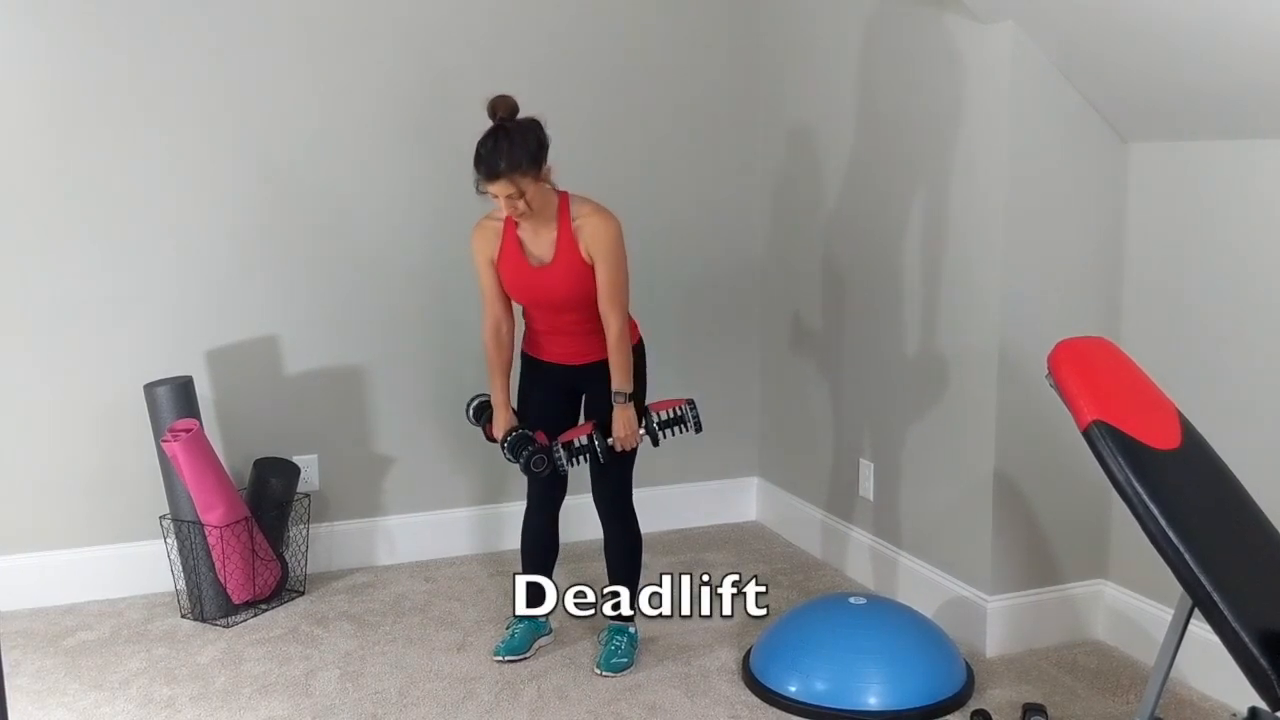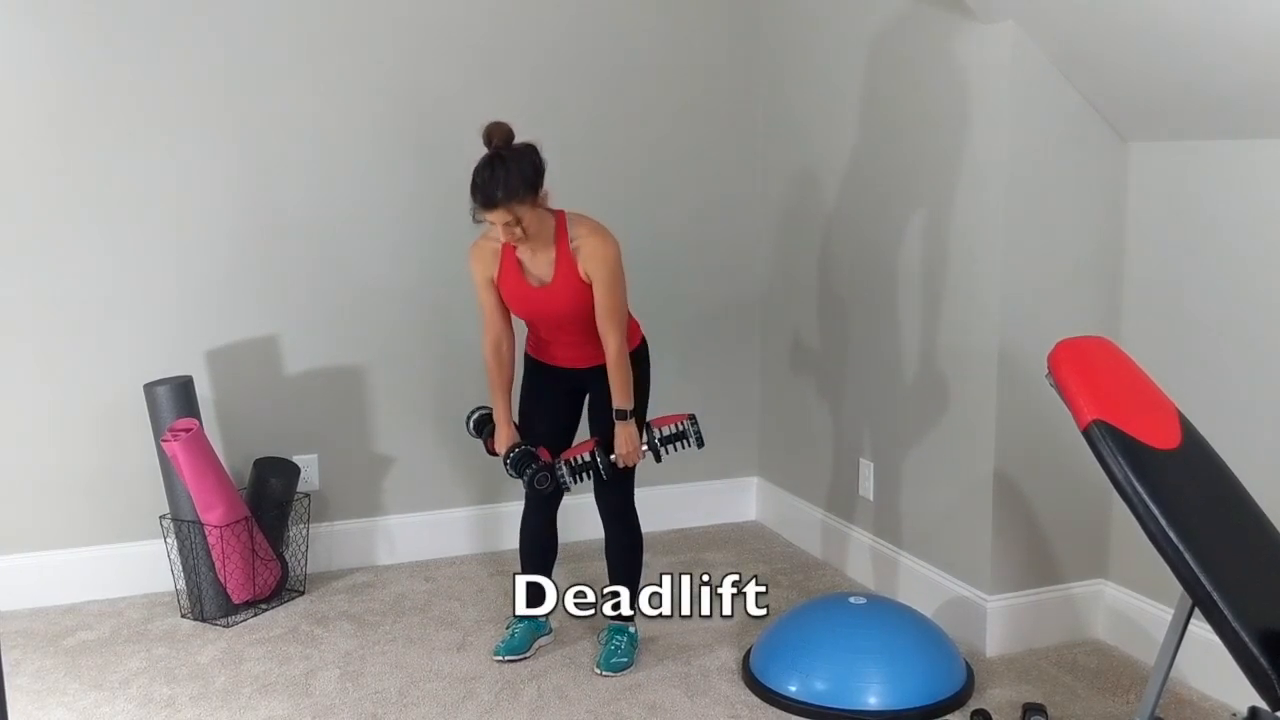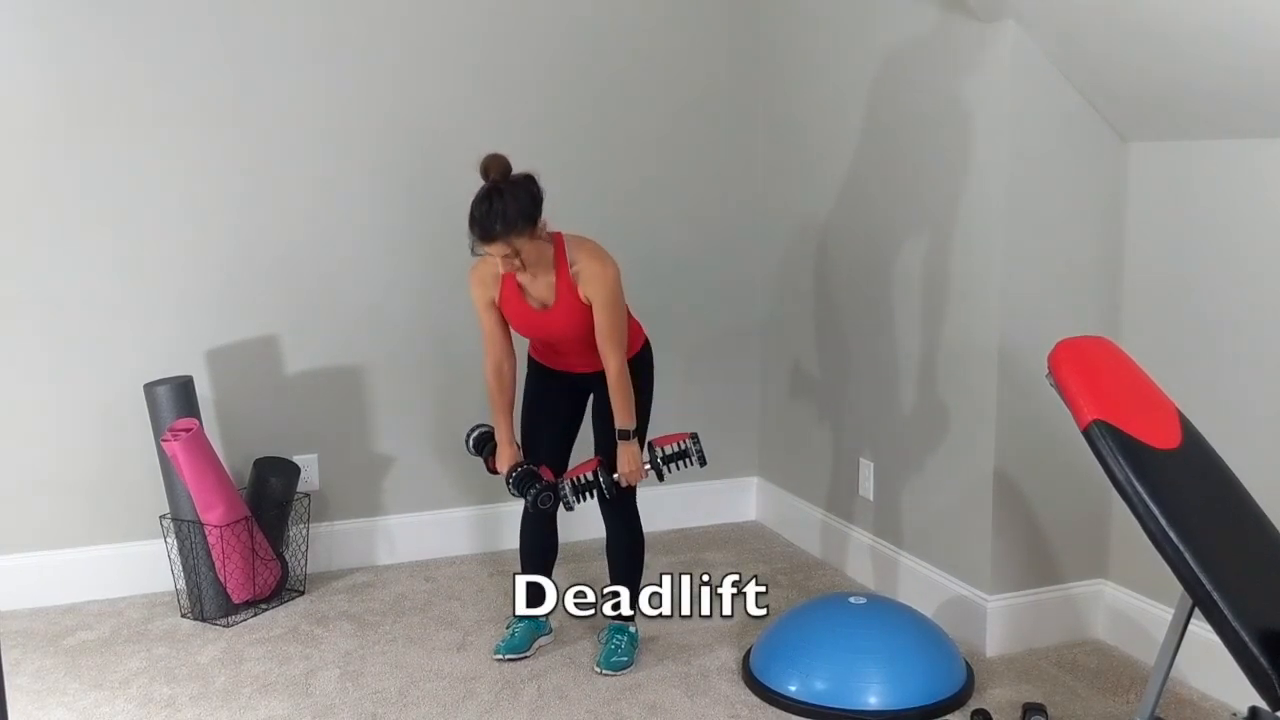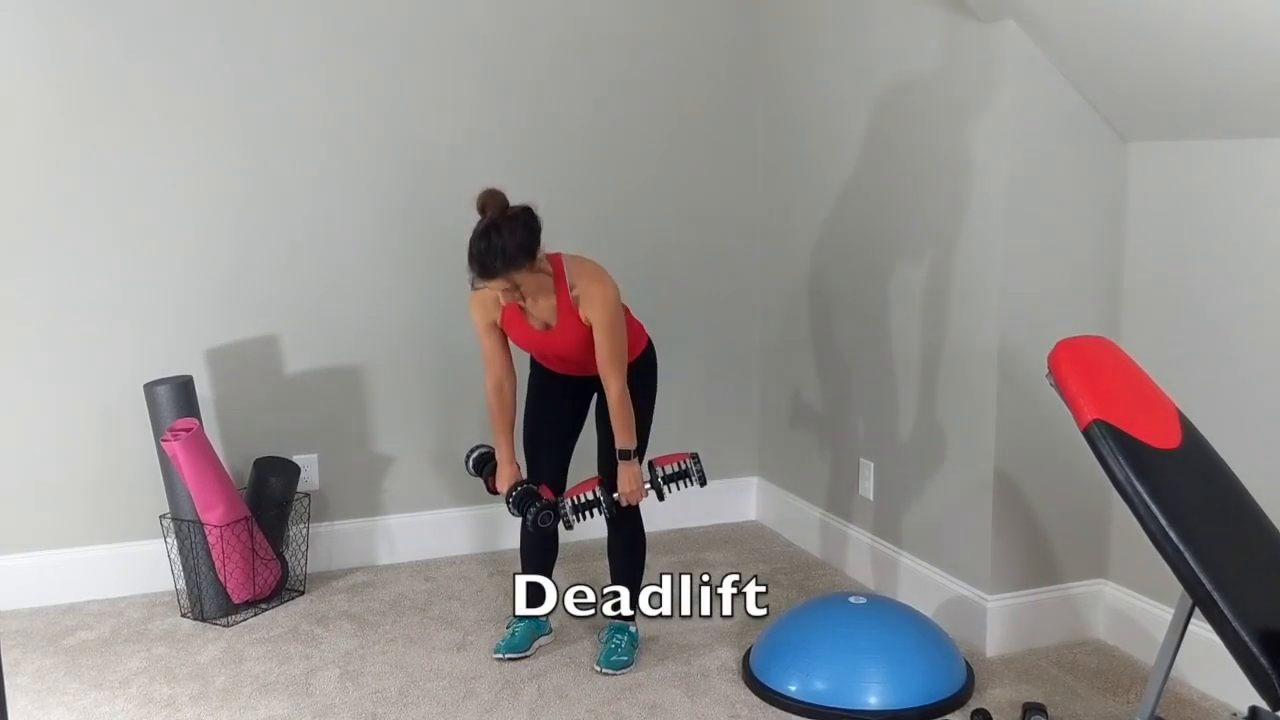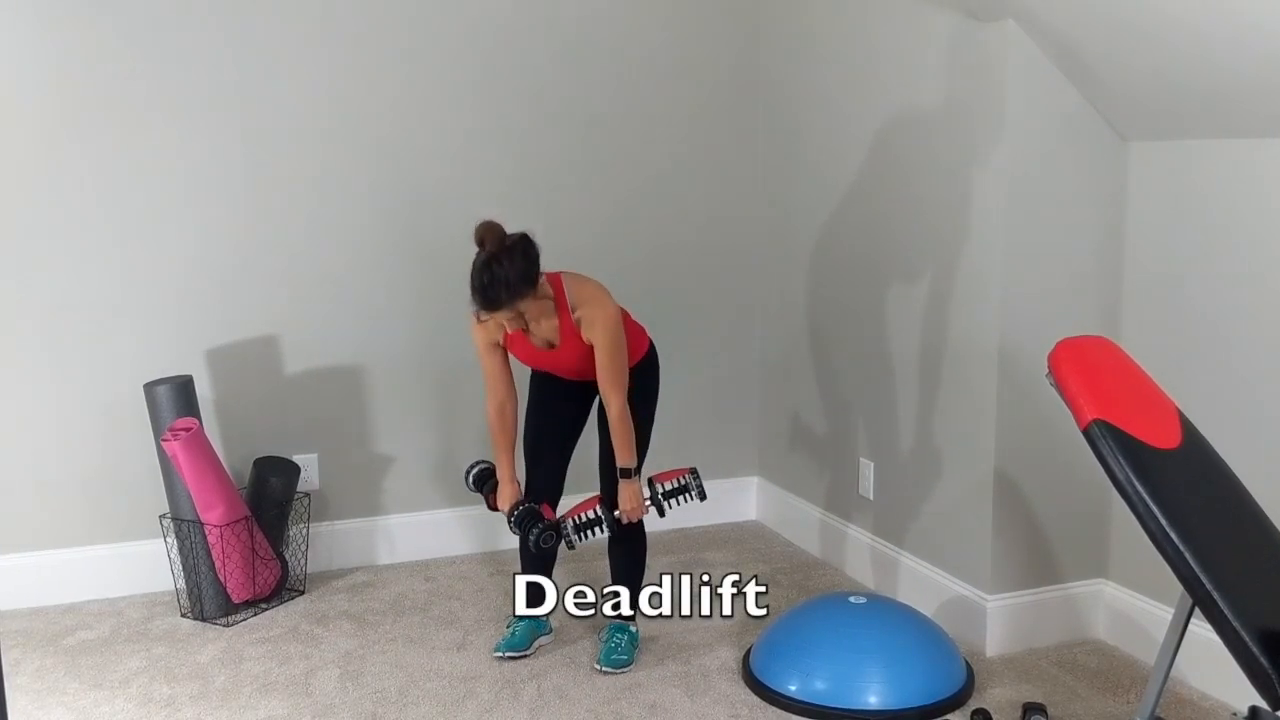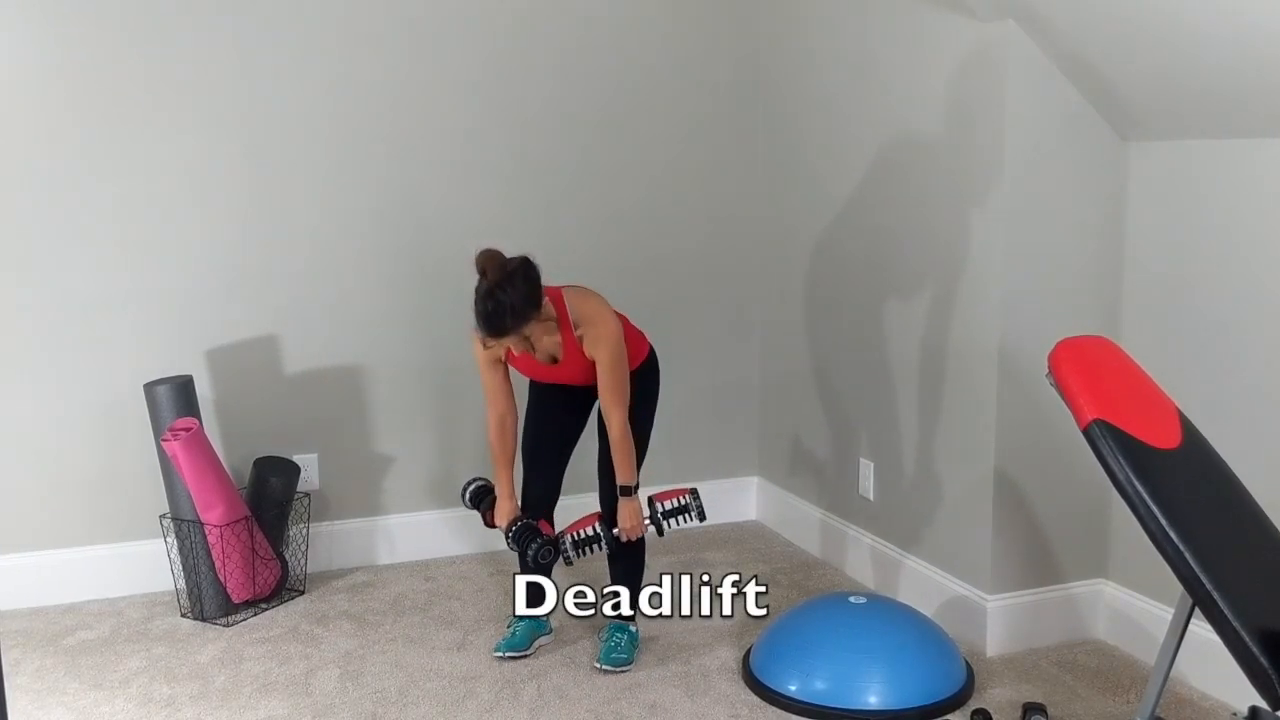
dt=0.2s
person 1, frame 1
left shoulder: (595, 225)
right shoulder: (487, 236)
left elbow: (614, 321)
right elbow: (498, 324)
left wrist: (623, 402)
right wrist: (500, 404)
left hip: (610, 364)
right hip: (544, 368)
left knee: (612, 499)
right knee: (542, 496)
left ankle: (622, 624)
right ankle: (532, 616)
person 1, frame 2
left shoulder: (592, 244)
right shoulder: (485, 255)
left elbow: (613, 340)
right elbow: (498, 342)
left wrist: (624, 419)
right wrist: (503, 421)
left hip: (613, 366)
right hip: (547, 370)
left knee: (613, 499)
right knee: (539, 495)
left ankle: (622, 624)
right ankle: (532, 615)
person 1, frame 3
left shoulder: (592, 266)
right shoulder: (485, 278)
left elbow: (613, 361)
right elbow: (499, 362)
left wrist: (626, 439)
right wrist: (504, 439)
left hip: (622, 369)
right hip: (550, 372)
left knee: (617, 498)
left ankle: (622, 623)
right ankle: (532, 616)
person 1, frame 4
left shoulder: (592, 287)
right shoulder: (486, 301)
left elbow: (613, 382)
right elbow: (500, 382)
left wrist: (627, 459)
right wrist: (505, 459)
left hip: (628, 370)
right hip: (553, 375)
left knee: (619, 499)
left ankle: (623, 623)
right ankle: (532, 616)
person 1, frame 5
left shoulder: (592, 306)
right shoulder: (489, 321)
left elbow: (614, 402)
right elbow: (501, 401)
left wrist: (628, 478)
right wrist: (506, 478)
left hip: (630, 373)
right hip: (555, 379)
left knee: (617, 504)
right knee: (537, 495)
left ankle: (623, 623)
right ankle: (532, 617)
person 1, frame 6
left shoulder: (594, 321)
right shoulder: (491, 335)
left elbow: (615, 419)
right elbow: (501, 416)
left wrist: (629, 495)
right wrist: (504, 495)
left hip: (630, 376)
right hip: (555, 386)
left knee: (614, 507)
right knee: (535, 497)
left ankle: (623, 622)
right ankle: (532, 616)
